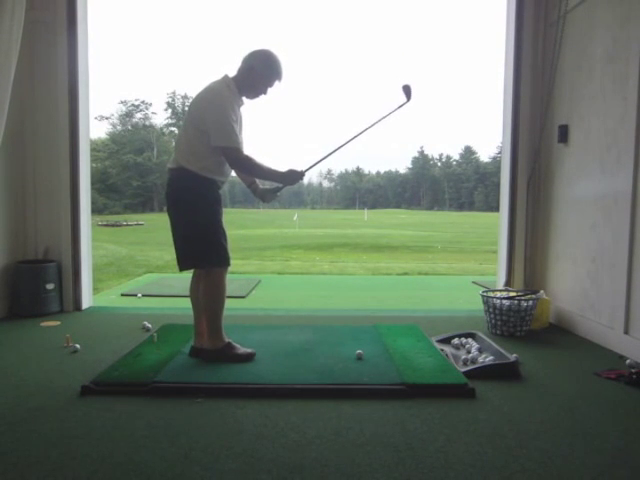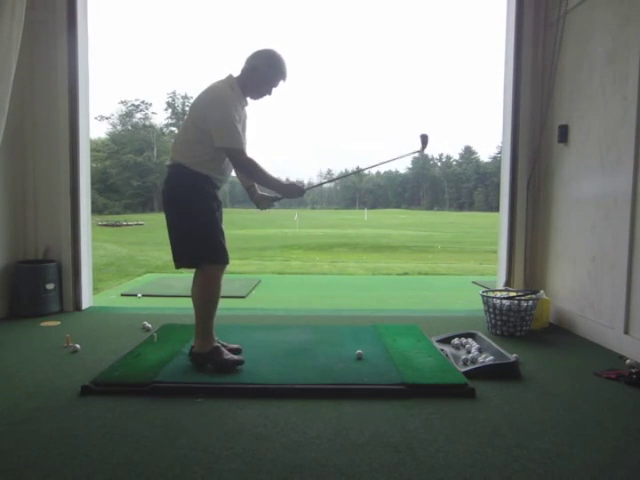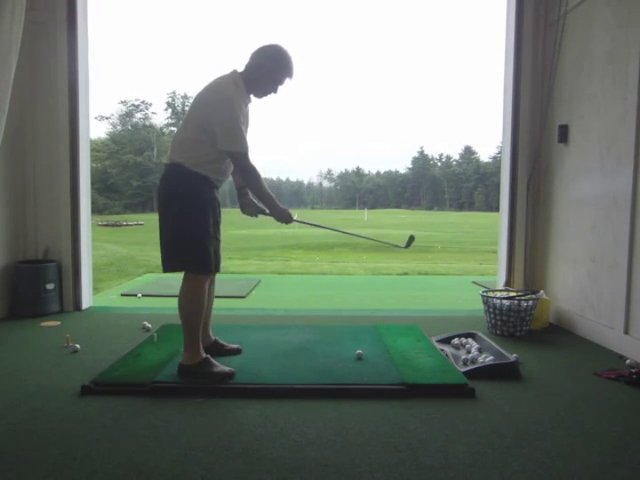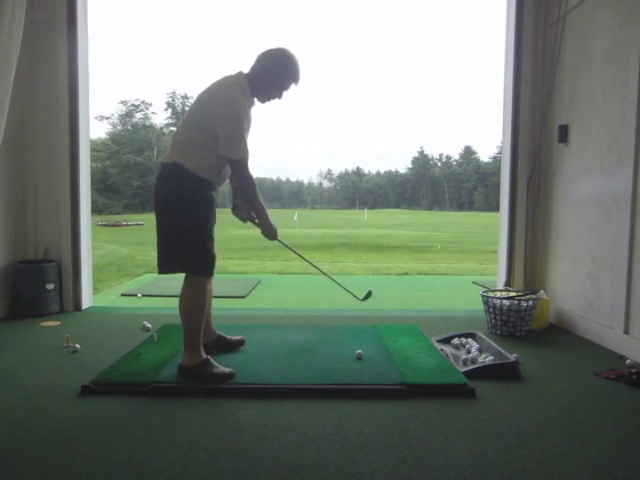
dt=0.4s
person 1, frame 1
left shoulder: (228, 98)
right shoulder: (219, 98)
left elbow: (234, 157)
right elbow: (236, 159)
left wrist: (256, 188)
right wrist: (281, 177)
left hip: (198, 187)
right hip: (192, 187)
left knee: (206, 267)
right knee: (215, 266)
left ankle: (202, 340)
right ankle: (215, 342)
person 1, frame 2
left shoulder: (234, 99)
right shoulder: (222, 98)
left elbow: (236, 159)
right elbow: (239, 160)
left wrist: (254, 193)
right wrist: (281, 188)
left hip: (200, 186)
right hip: (188, 185)
left knee: (208, 265)
right knee: (213, 263)
left ankle: (205, 340)
right ankle: (204, 345)
person 1, frame 3
left shoulder: (235, 93)
right shoulder: (227, 97)
left elbow: (235, 160)
right elbow: (242, 163)
left wrist: (244, 196)
right wrist: (273, 206)
left hip: (199, 186)
right hip: (187, 186)
left knee: (208, 269)
right knee: (198, 271)
left ankle: (204, 339)
right ankle: (192, 358)
person 1, frame 4
left shoulder: (235, 91)
right shoulder: (233, 101)
left elbow: (233, 164)
right elbow: (240, 170)
left wrist: (239, 200)
right wrist: (263, 218)
left hip: (191, 185)
right hip: (184, 186)
left knee: (203, 267)
right knee: (198, 271)
left ankle: (207, 336)
right ankle: (192, 358)
